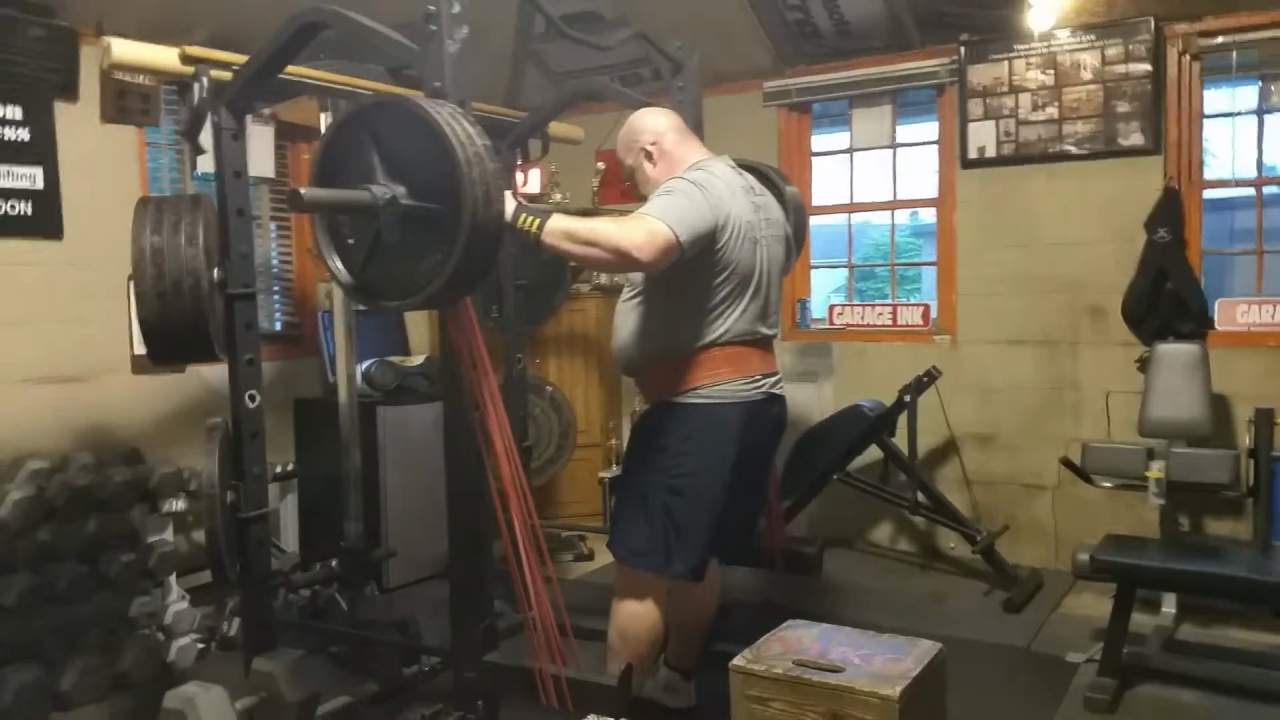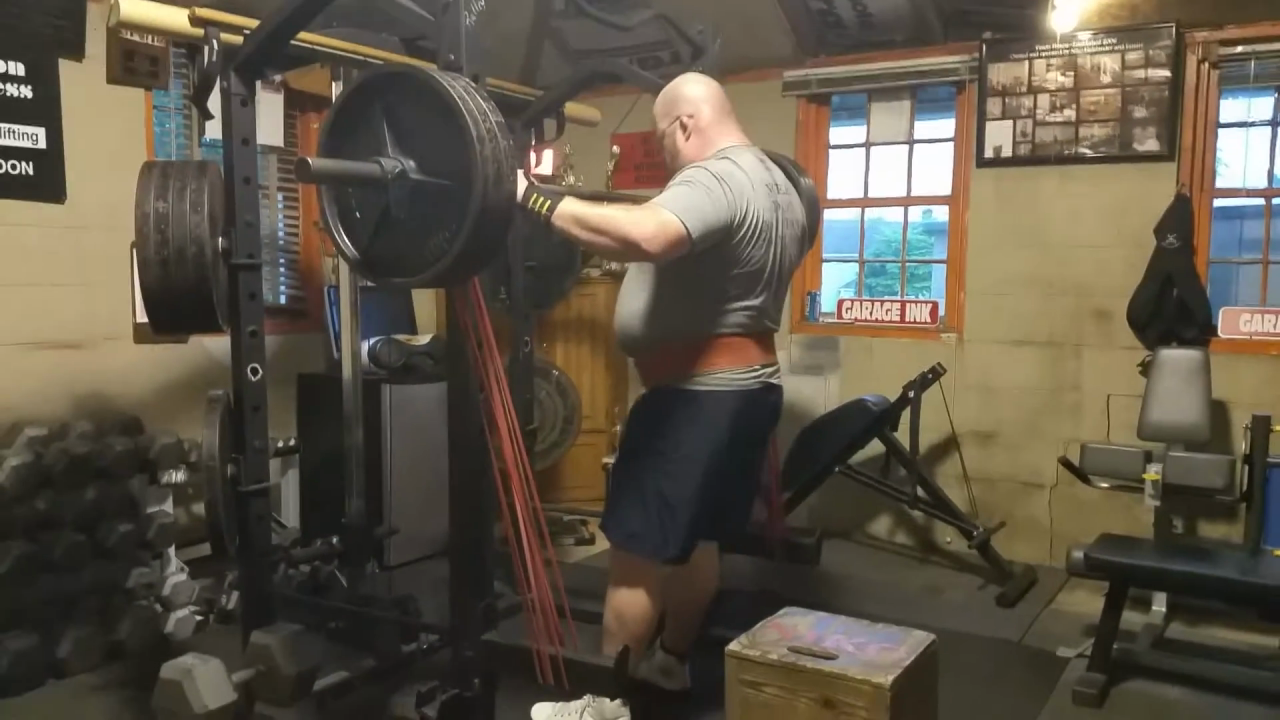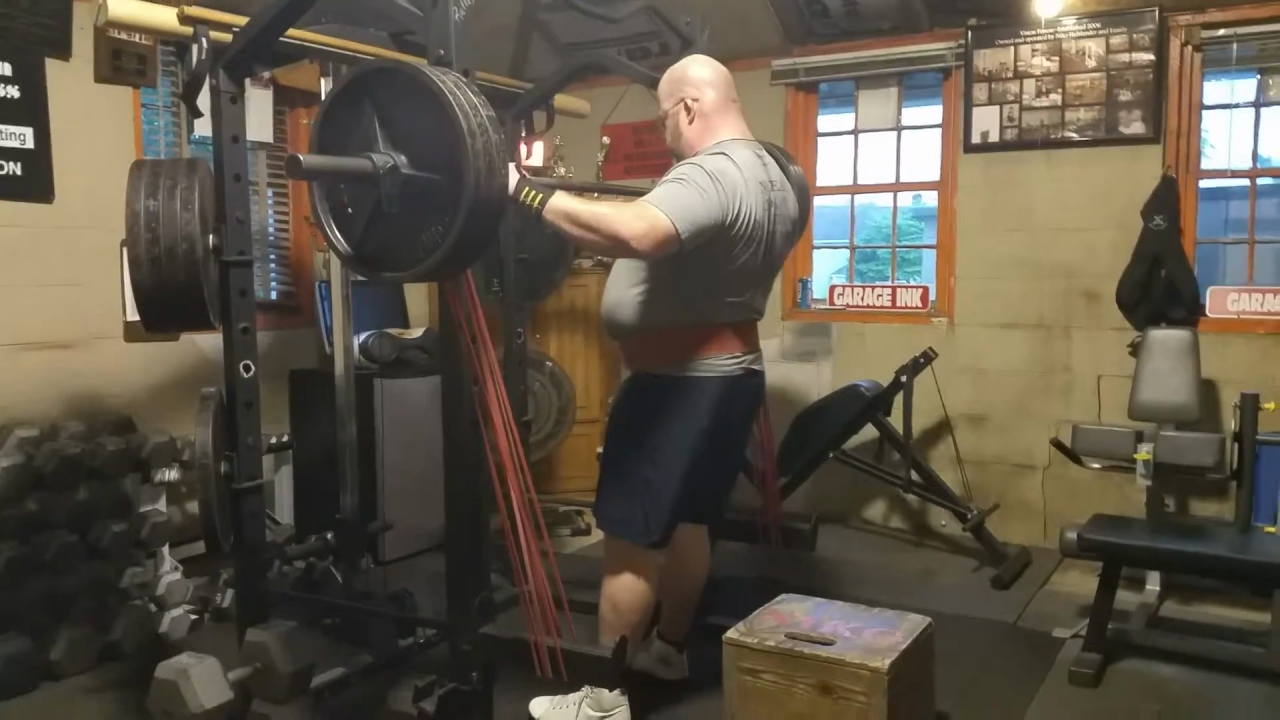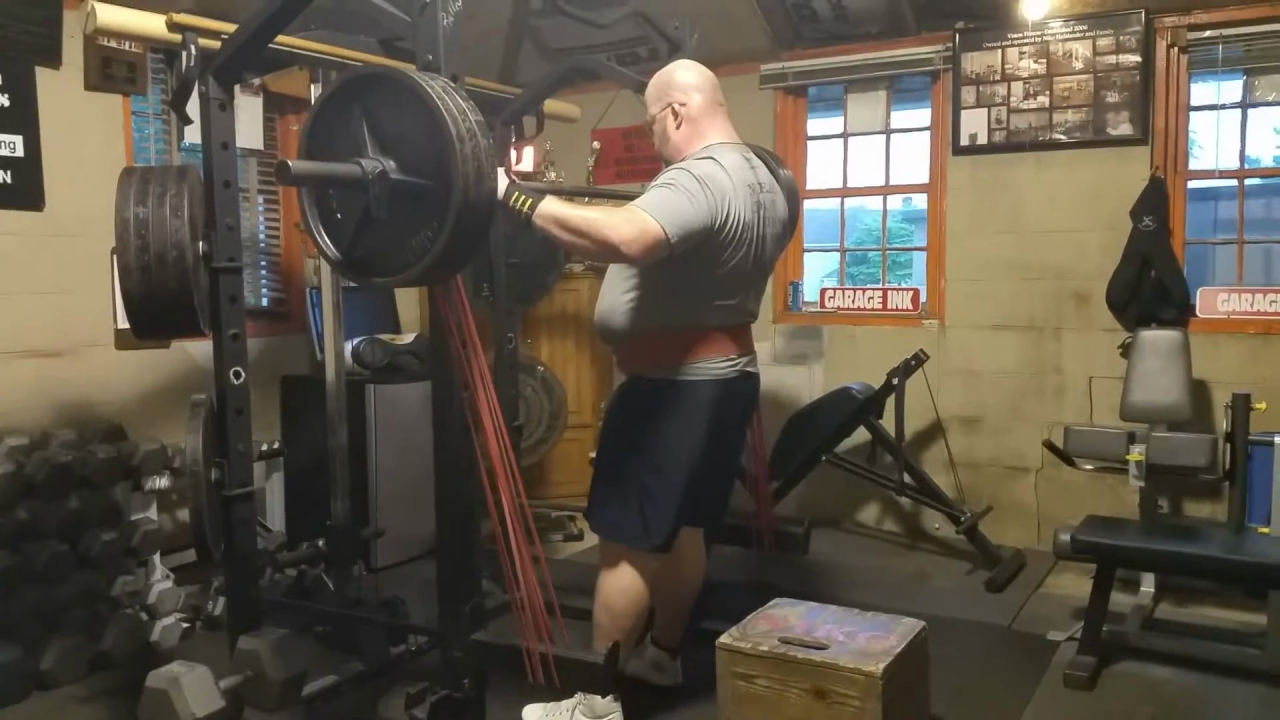
dt=0.3s
person 1, frame 1
left shoulder: (694, 191)
right shoulder: (757, 195)
left elbow: (635, 245)
left wrist: (526, 218)
left hip: (700, 408)
right hip: (753, 397)
left knee: (642, 565)
right knee: (696, 555)
right ankle: (672, 677)
person 1, frame 2
left shoulder: (716, 180)
right shoulder: (777, 185)
left elbow: (645, 235)
left wrist: (539, 200)
left hip: (697, 395)
right hip: (749, 387)
left knee: (638, 550)
right knee: (693, 536)
right ankle: (670, 660)
person 1, frame 3
left shoulder: (710, 176)
right shoulder: (773, 178)
left elbow: (635, 233)
left wrist: (528, 193)
left hip: (679, 381)
right hip: (731, 371)
left knee: (631, 538)
right knee: (685, 521)
right ankle: (667, 649)
person 1, frame 4
left shoulder: (699, 180)
right shoulder: (761, 181)
left elbow: (625, 238)
left wrist: (519, 198)
left hip: (675, 384)
right hip: (726, 375)
left knee: (627, 542)
right knee: (680, 526)
right ankle: (661, 656)
